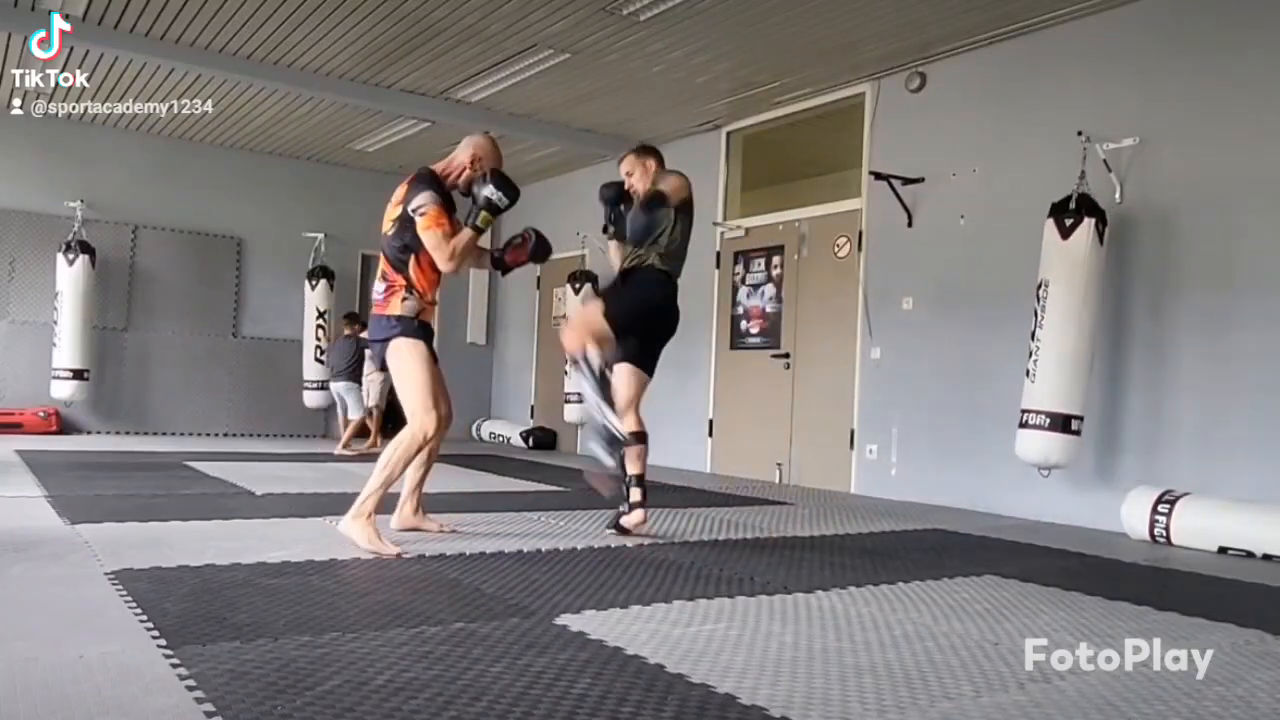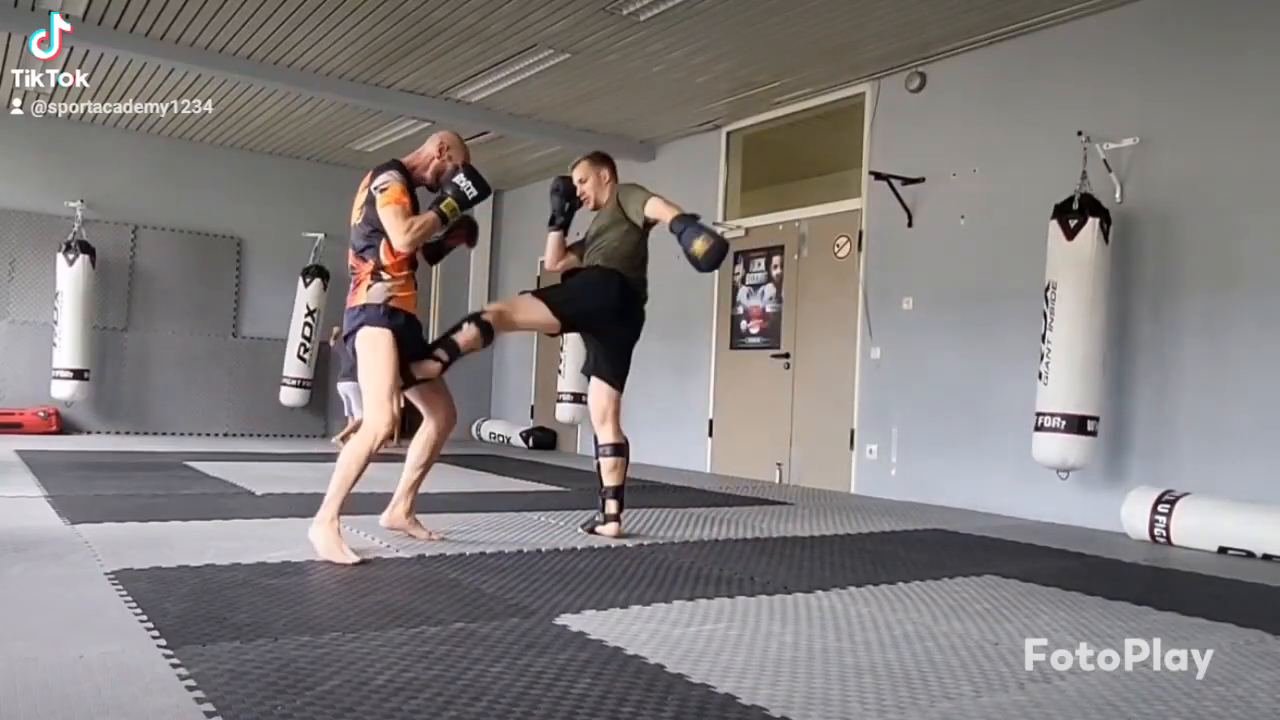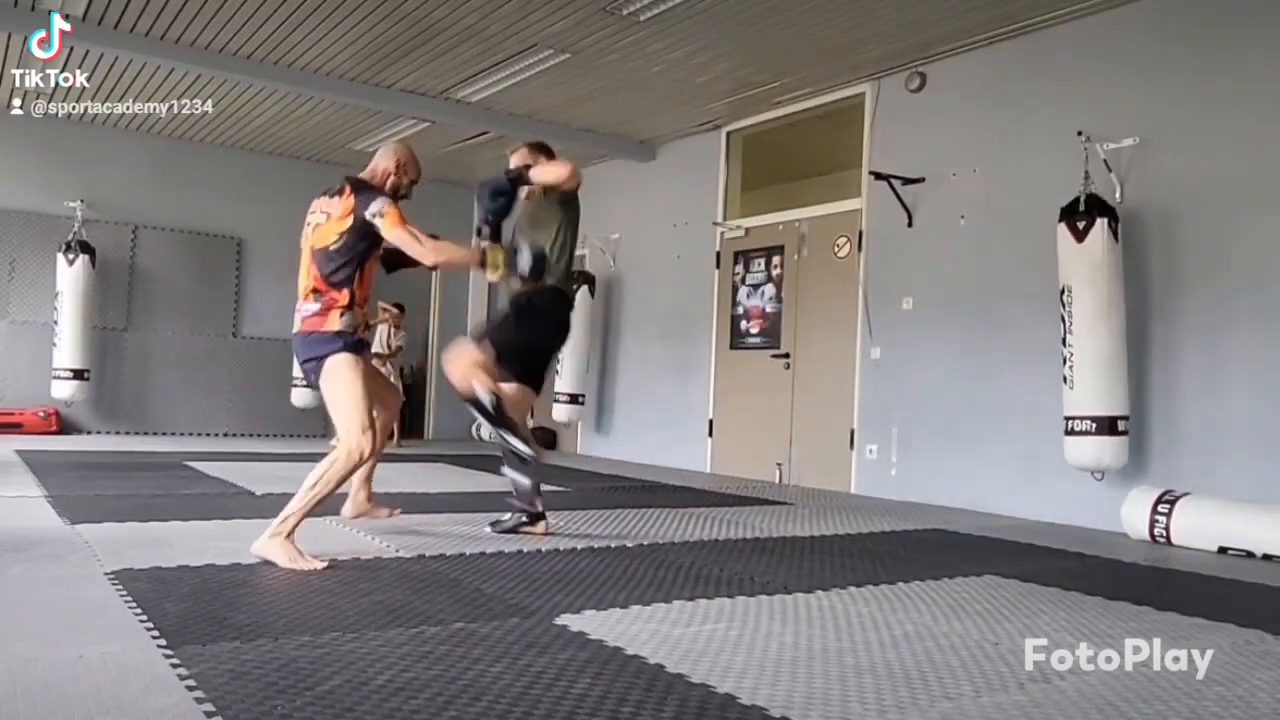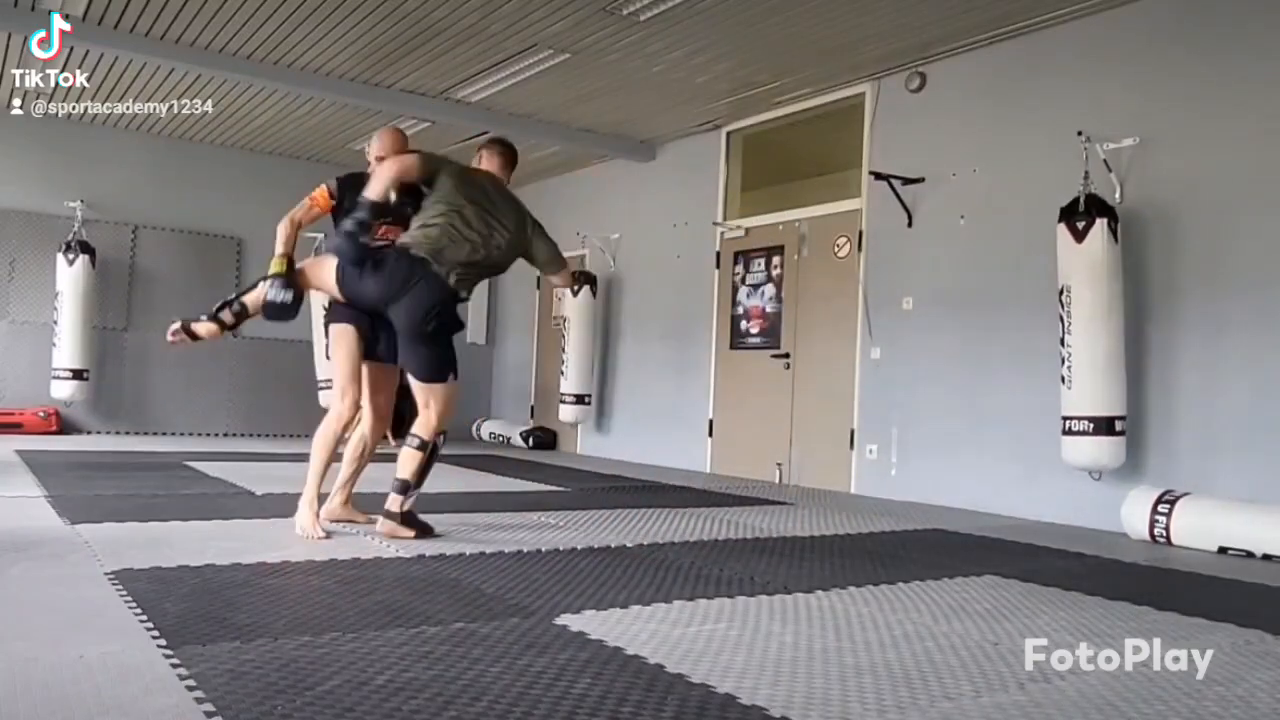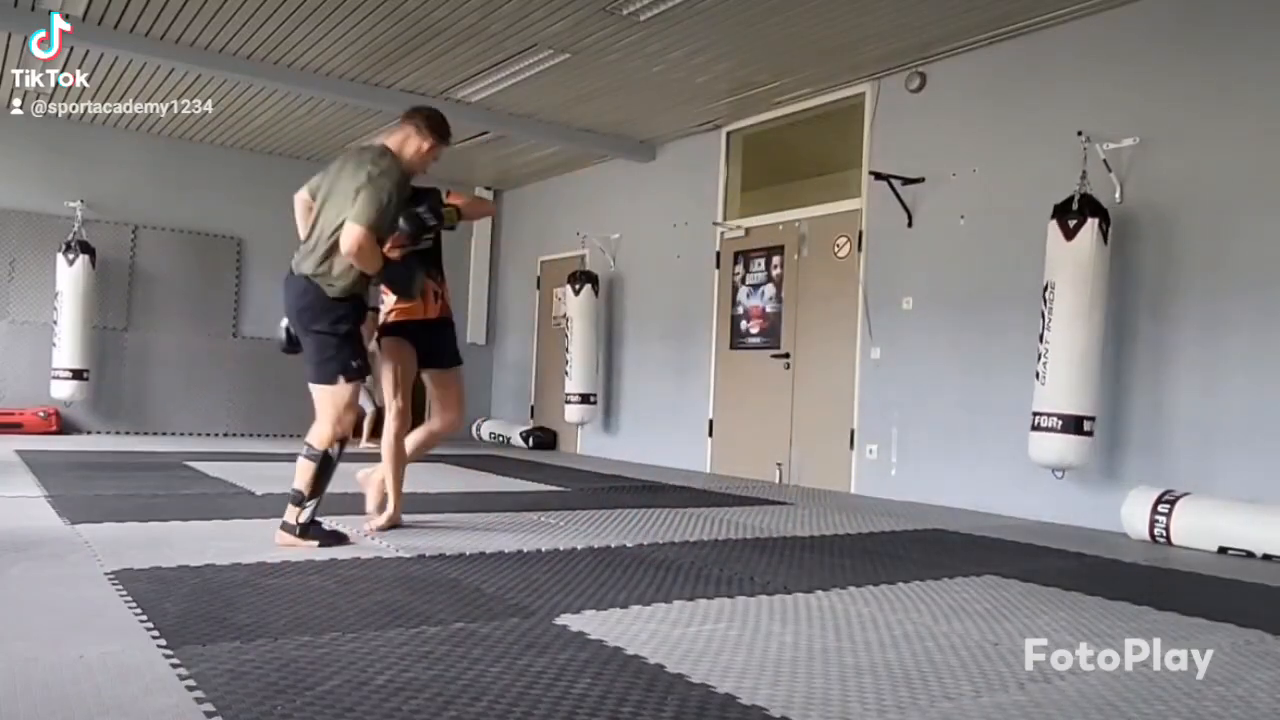
dt=0.5s
person 1, frame 1
left shoulder: (431, 190)
right shoulder: (424, 192)
left elbow: (451, 254)
right elbow: (447, 261)
left wrist: (503, 258)
right wrist: (484, 213)
left hip: (409, 319)
right hip: (398, 320)
left knee: (442, 415)
right knee: (425, 425)
left ankle: (408, 510)
right ankle: (360, 514)
person 1, frame 2
left shoulder: (395, 184)
right shoulder: (389, 176)
right elbow: (402, 234)
left wrist: (441, 243)
right wrist: (451, 203)
left hip: (395, 315)
right hip: (375, 312)
left knee: (442, 413)
right knee: (382, 419)
left ankle: (399, 509)
right ankle: (325, 522)
person 1, frame 3
left shoulder: (329, 199)
right shoulder: (371, 200)
right elbow: (428, 254)
left wrist: (390, 256)
right wrist: (498, 258)
left hip: (319, 333)
right hip: (331, 335)
left knee: (389, 401)
right knee: (359, 444)
left ankle: (360, 498)
right ankle: (277, 535)
person 1, frame 4
left shoulder: (414, 198)
right shoulder: (344, 188)
right elbow: (290, 222)
left hip: (382, 312)
right hip: (349, 309)
left knee: (375, 415)
right knee: (347, 403)
left ankle: (338, 501)
right ankle: (307, 502)
person 1, frame 5
left shoulder: (430, 200)
left elbow: (487, 208)
left wrist: (443, 215)
left hip: (437, 321)
right hip: (398, 322)
left knee: (449, 418)
right knee: (398, 405)
left ankle: (379, 476)
right ankle: (391, 506)
person 2, frame 1
left shoulder: (672, 184)
right shoulder: (649, 213)
left elbow: (671, 187)
right elbow: (623, 264)
left wrist: (651, 200)
right wrist: (615, 220)
left hip: (648, 286)
right hip: (645, 302)
left knee: (576, 333)
right knee: (624, 406)
left ankle: (607, 430)
right ankle: (634, 503)
person 2, frame 2
left shoulder: (625, 199)
right shoulder: (596, 233)
left elbow: (657, 206)
right elbow: (553, 262)
left wrist: (686, 225)
right wrist: (560, 217)
left hip: (601, 289)
right hip: (624, 312)
left knee: (501, 312)
right knee: (605, 419)
left ankle: (434, 361)
right ankle: (611, 513)
person 2, frame 3
left shoulder: (556, 195)
right shoulder: (528, 213)
left elbow: (569, 172)
left wrist: (521, 175)
right wrist: (490, 229)
left hip: (540, 307)
right hip: (532, 309)
left knee: (459, 363)
right knee: (509, 414)
left ankle: (520, 450)
right ankle: (530, 510)
person 2, frame 4
left shoulder: (450, 171)
right shoulder: (519, 221)
left elbow: (397, 166)
right elbow: (562, 276)
left wrist: (364, 213)
right wrist: (569, 277)
left hip: (390, 271)
right hip: (431, 305)
left knee: (305, 270)
right knee: (432, 414)
left ankle: (216, 322)
right ankle: (396, 511)
person 2, frame 5
left shoulder: (350, 158)
right shoulder: (389, 176)
left elbow: (303, 199)
right elbow: (355, 243)
right wrist: (392, 274)
left hip: (301, 281)
right hip: (326, 299)
right knee: (337, 416)
right ankle: (296, 521)
